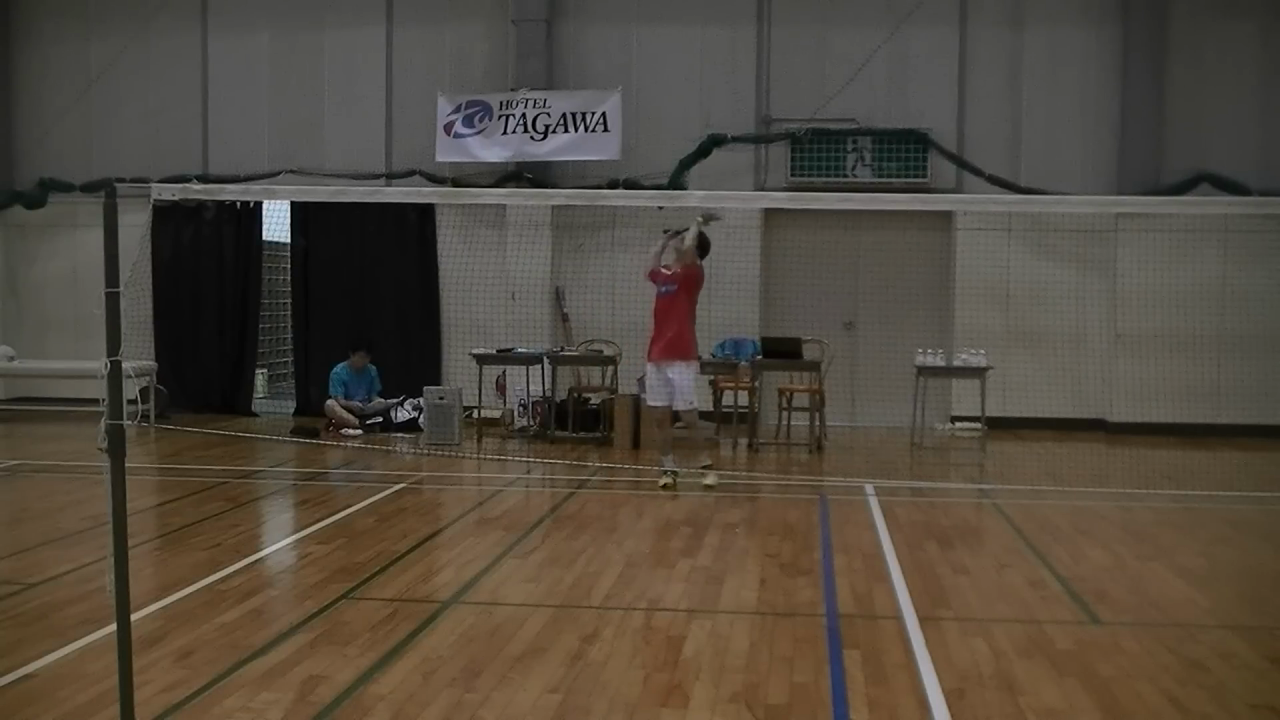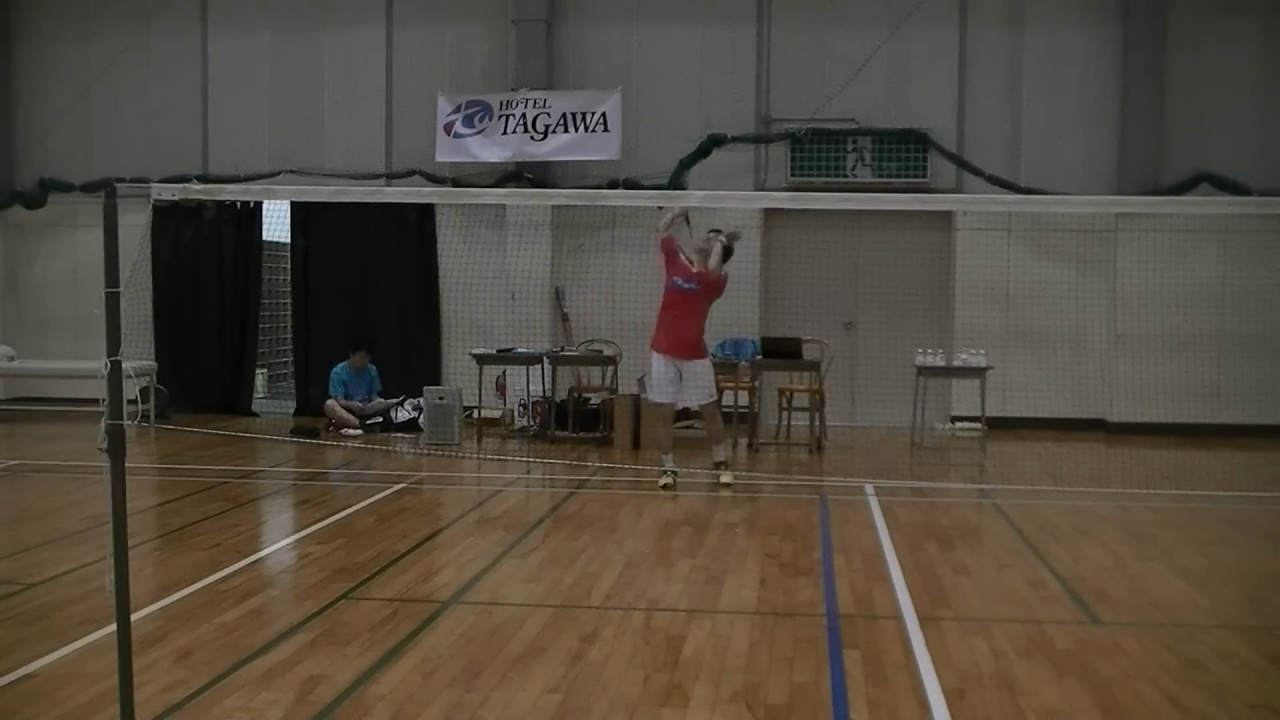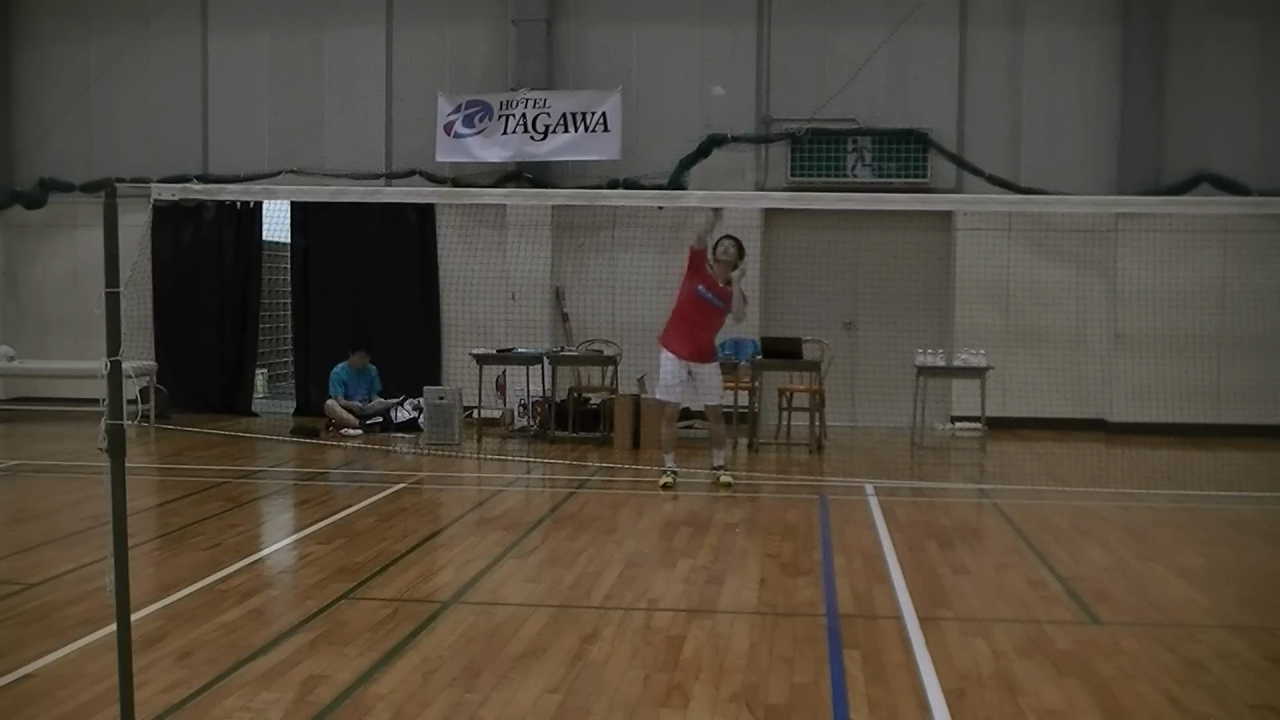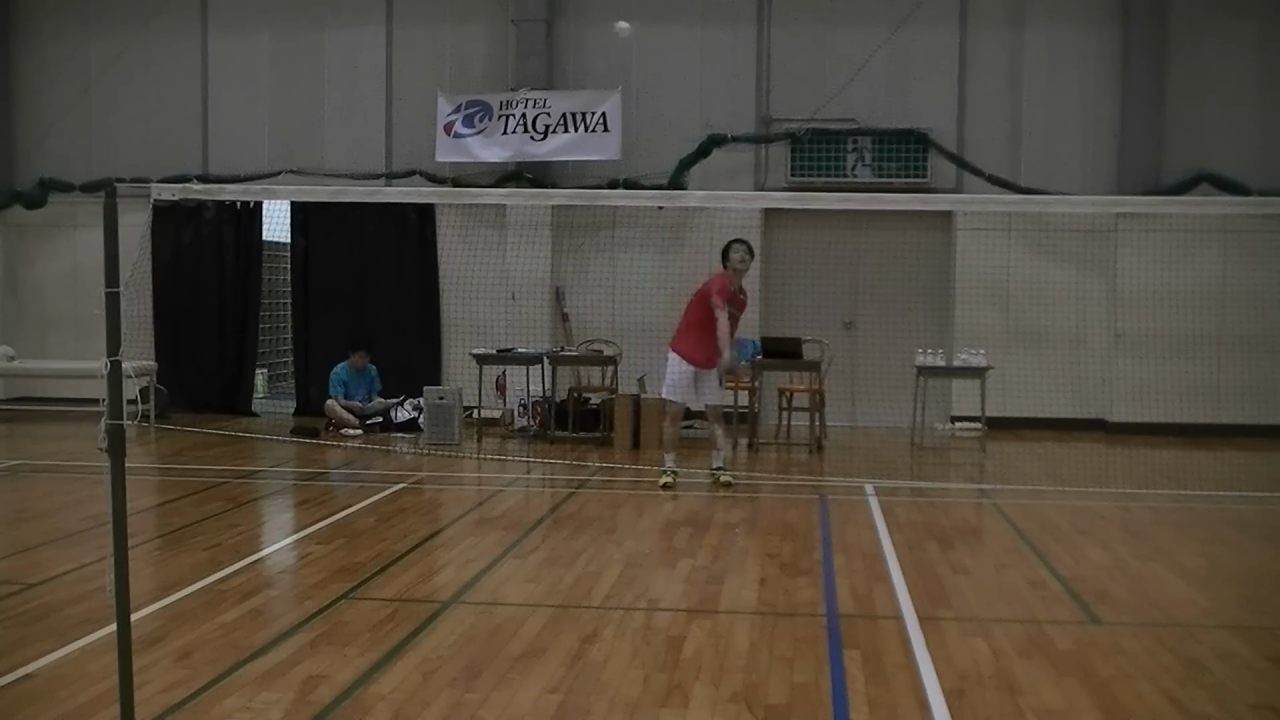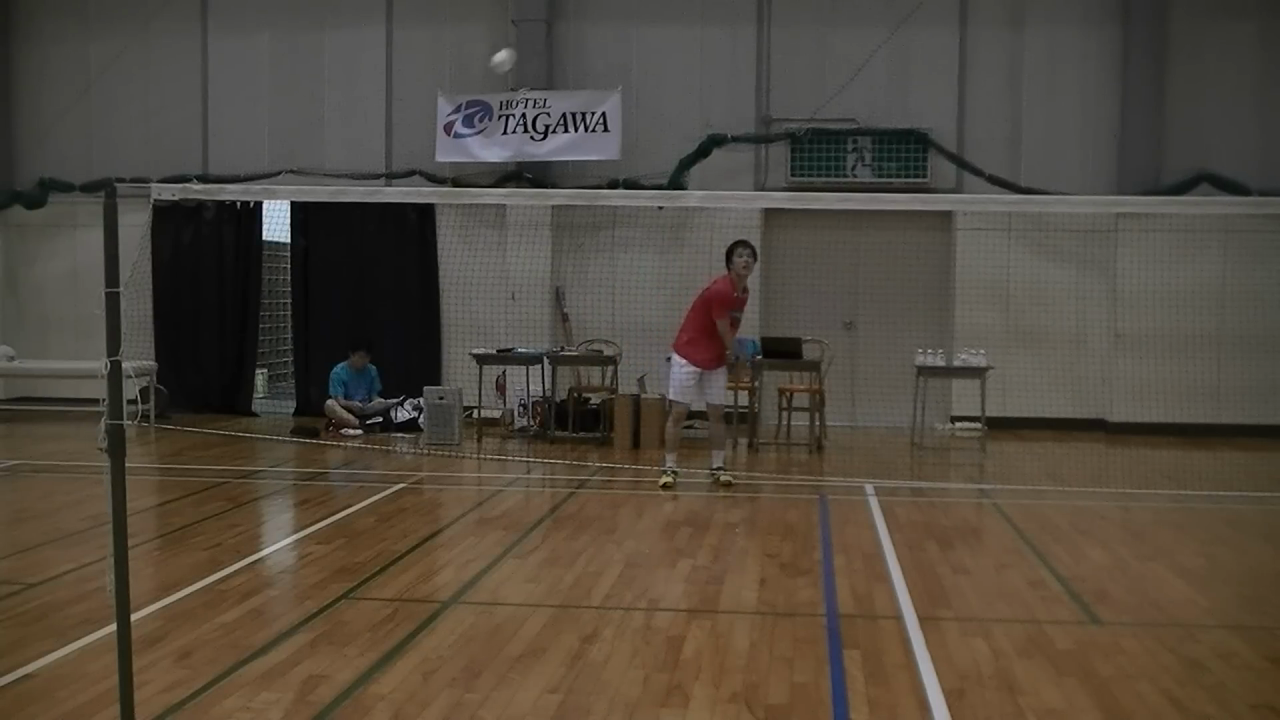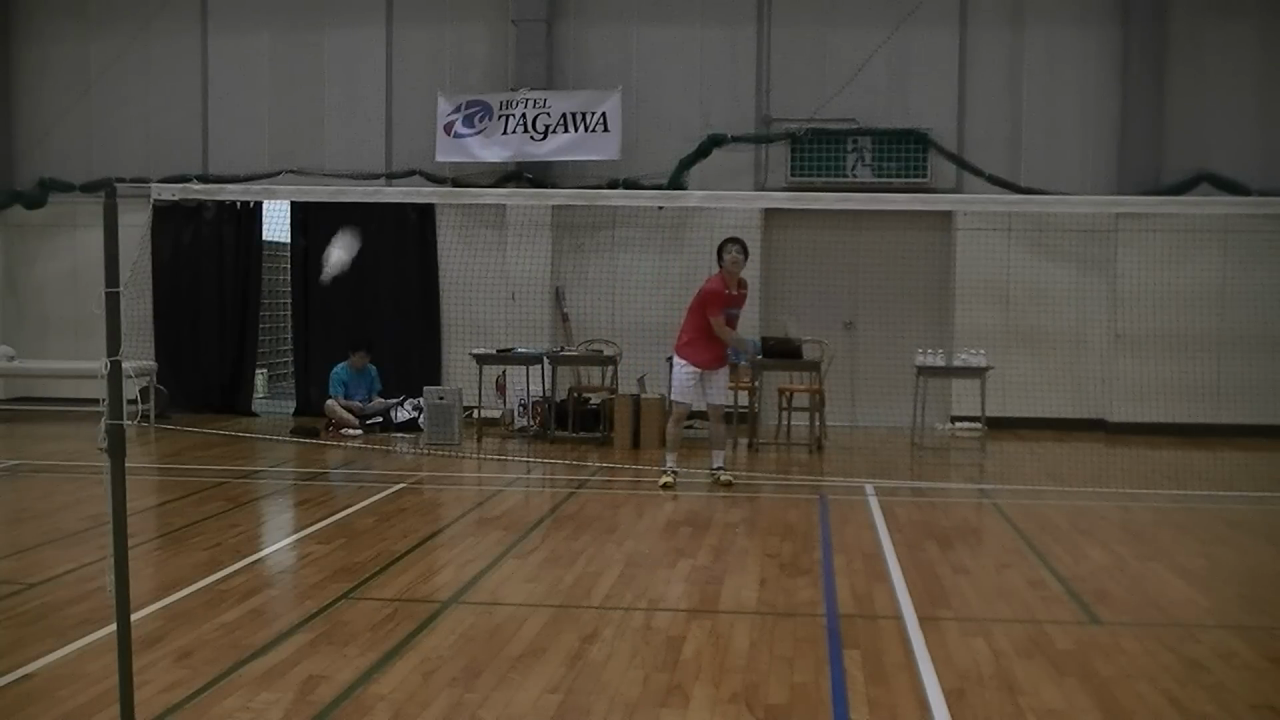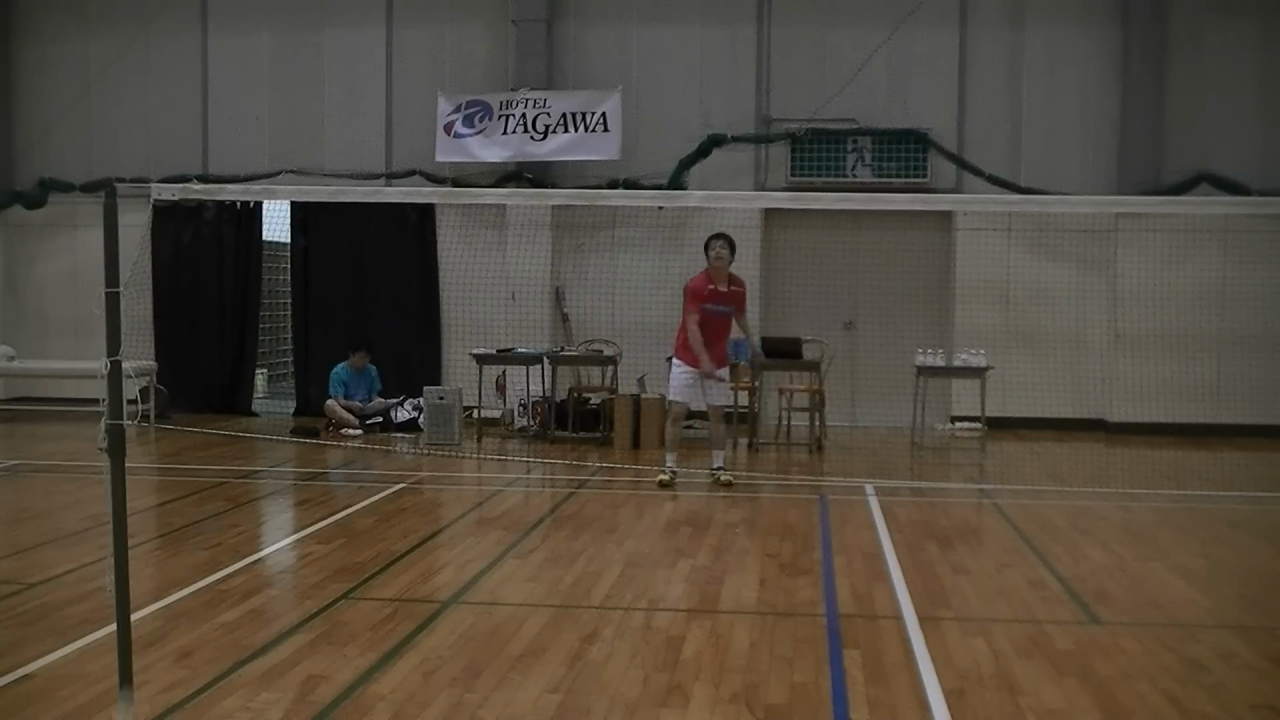
dt=0.2s
person 1, frame 1
left shoulder: (693, 272)
right shoulder: (662, 273)
left elbow: (687, 251)
right elbow: (651, 272)
left wrist: (697, 226)
right wrist: (667, 240)
left hip: (683, 356)
right hip: (657, 355)
left knee: (688, 415)
right knee: (660, 416)
left ankle: (705, 464)
right ankle: (668, 468)
person 1, frame 2
left shoulder: (717, 276)
right shoulder: (677, 260)
left elbow: (712, 270)
right elbow: (663, 229)
left wrist: (721, 243)
right wrist: (678, 214)
left hip: (694, 354)
right hip: (663, 352)
left knee: (710, 411)
right knee: (664, 413)
left ankle: (721, 463)
right ankle: (668, 468)
person 1, frame 3
left shoulder: (734, 290)
right shoulder: (698, 266)
left elbow: (738, 316)
right elbow: (700, 241)
left wrist: (737, 282)
right wrist: (713, 220)
left hip: (706, 358)
right hip: (674, 352)
left knee: (714, 413)
right knee: (670, 412)
left ankle: (719, 466)
right ankle: (669, 468)
person 1, frame 4
left shoulder: (742, 297)
right shoulder: (718, 284)
left elbow: (729, 331)
right elbow: (721, 319)
left wrist: (725, 356)
right wrist: (727, 353)
left hip: (712, 359)
right hip: (684, 354)
left knee: (715, 413)
right knee: (675, 412)
left ankle: (718, 466)
right ankle: (669, 468)
person 1, frame 5
left shoulder: (743, 291)
right shoulder: (721, 290)
right elbow: (724, 331)
left wrist: (730, 352)
right wrist: (736, 354)
left hip: (715, 360)
right hip: (688, 355)
left knee: (717, 413)
right knee: (678, 412)
left ankle: (718, 467)
right ankle: (669, 468)
person 1, frame 6
left shoulder: (742, 287)
right shoulder: (712, 288)
right elbow: (719, 330)
left wrist: (740, 341)
right wrist: (743, 345)
left hip: (718, 360)
right hip: (689, 356)
left knee: (717, 413)
right knee: (679, 413)
left ankle: (718, 467)
right ankle: (670, 468)
person 1, frame 7
left shoulder: (738, 286)
right shoulder: (696, 286)
right elbow: (691, 326)
left wrist: (752, 340)
right wrist: (704, 361)
left hip: (718, 360)
right hip: (689, 358)
left knee: (717, 414)
right knee: (676, 412)
left ankle: (718, 467)
right ankle: (670, 467)
